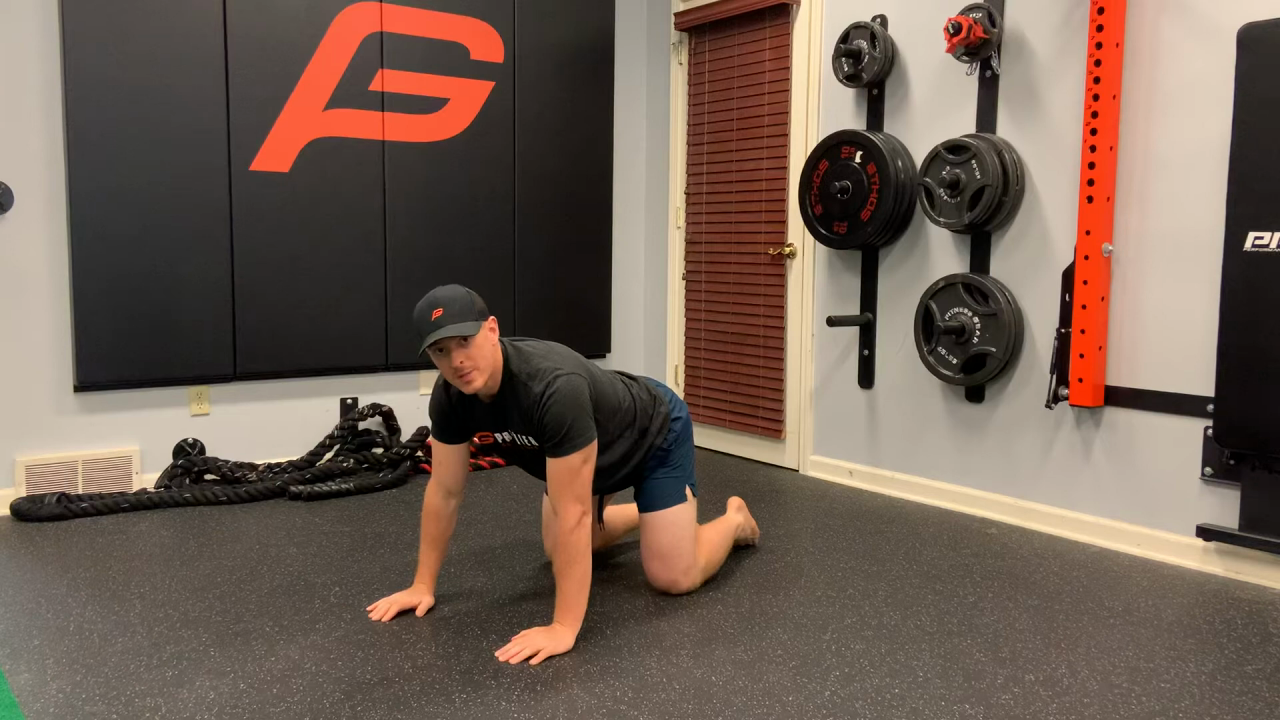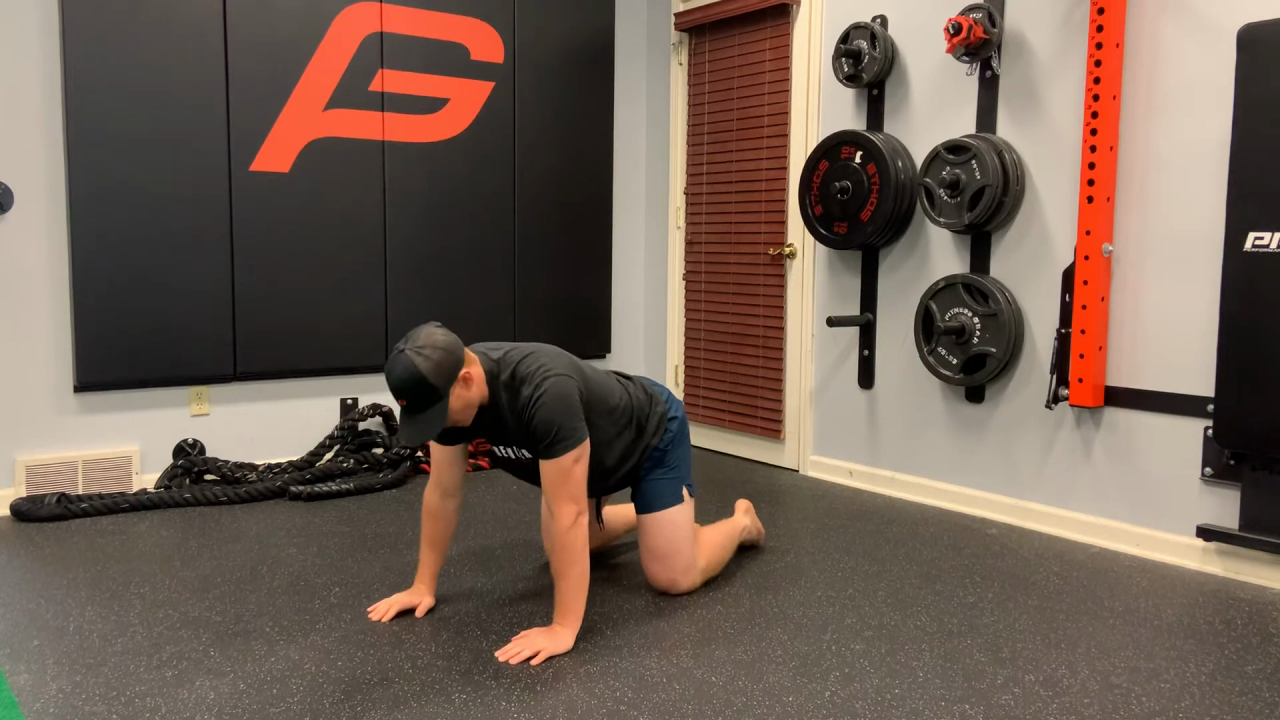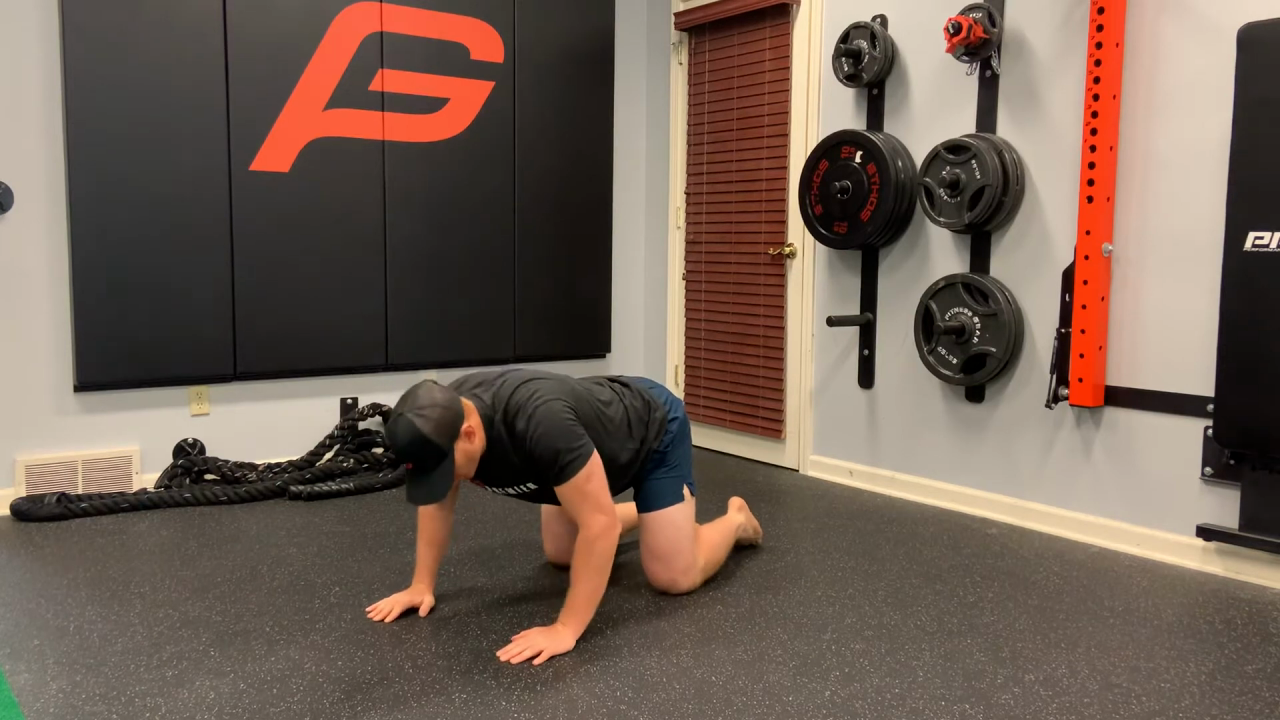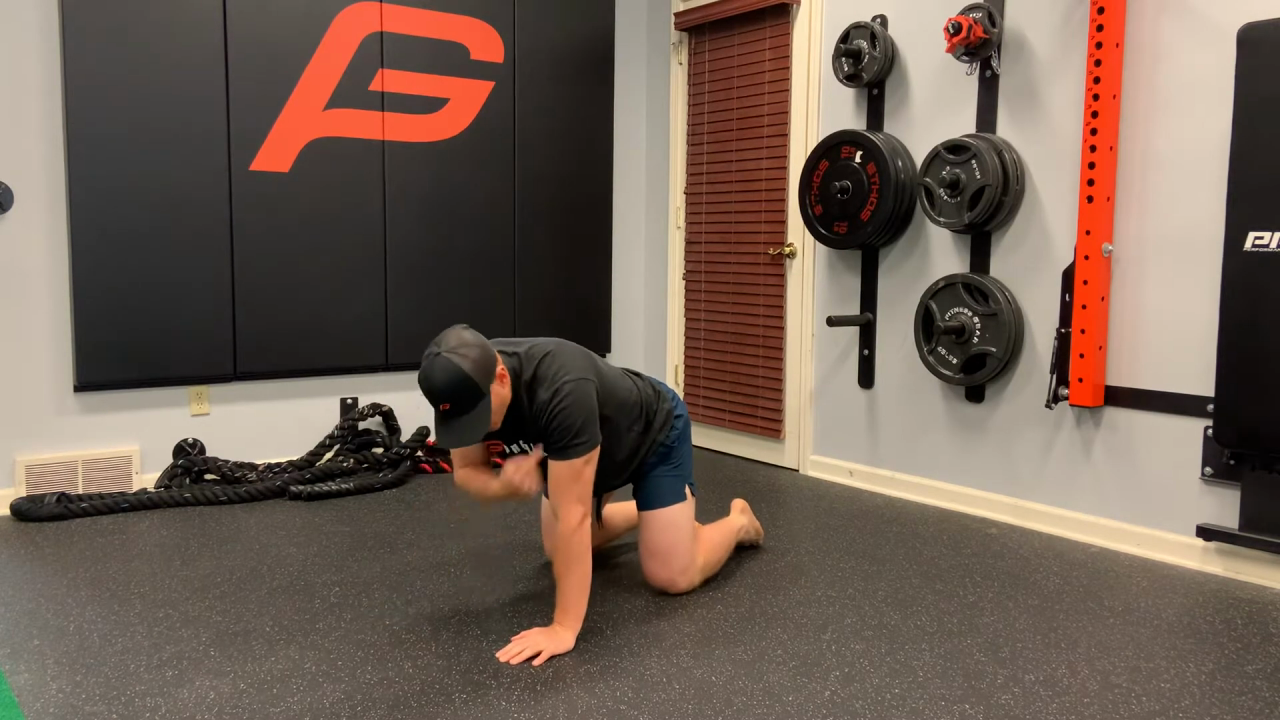
dt=1s
person 1, frame 1
left shoulder: (555, 387)
right shoulder: (450, 396)
left elbow: (572, 512)
right elbow: (445, 492)
left wrist: (564, 628)
right wrist: (423, 585)
left hip: (655, 433)
right hip: (600, 440)
left knee: (673, 578)
right knee: (561, 554)
left ankle: (735, 521)
right ankle: (643, 513)
person 1, frame 2
left shoulder: (544, 391)
right shoulder: (448, 389)
left elbow: (568, 512)
right elbow: (443, 494)
left wrist: (563, 628)
right wrist: (423, 585)
left hip: (652, 434)
right hip: (595, 446)
left knee: (674, 577)
right knee: (559, 554)
left ankle: (741, 522)
right ankle: (643, 514)
person 1, frame 3
left shoulder: (540, 422)
right shoulder: (444, 420)
left elbow: (601, 522)
right elbow: (439, 503)
left wrist: (566, 629)
right wrist: (422, 585)
left hip: (654, 430)
right hip: (601, 435)
left knee: (673, 577)
right knee: (560, 555)
left ankle: (735, 520)
right ankle: (642, 512)
person 1, frame 4
left shoulder: (562, 389)
right shoulder: (465, 389)
left elbow: (571, 512)
right elbow: (467, 471)
left wrist: (564, 628)
right wrist: (505, 485)
left hip: (655, 432)
left knee: (672, 577)
right knee: (558, 553)
left ankle: (738, 522)
right ankle: (641, 512)
